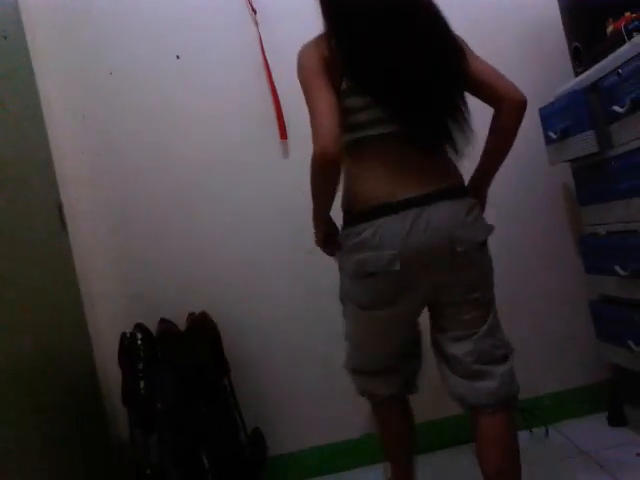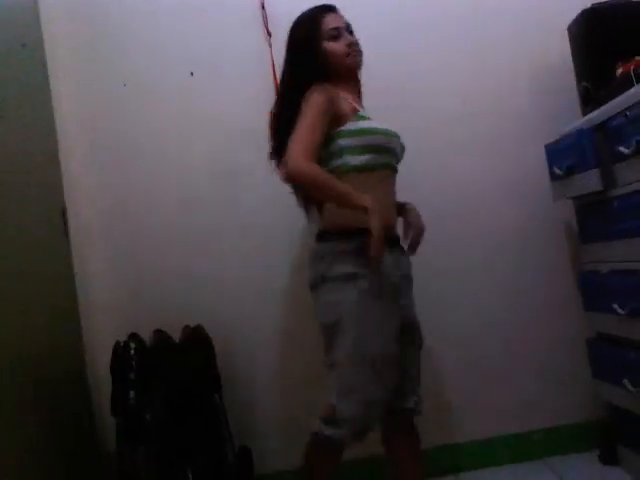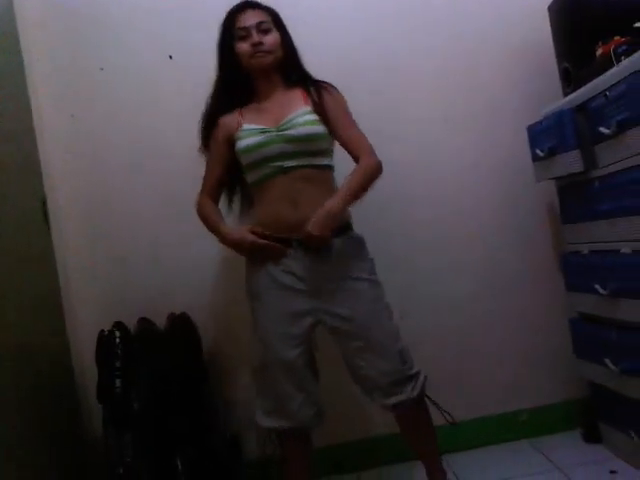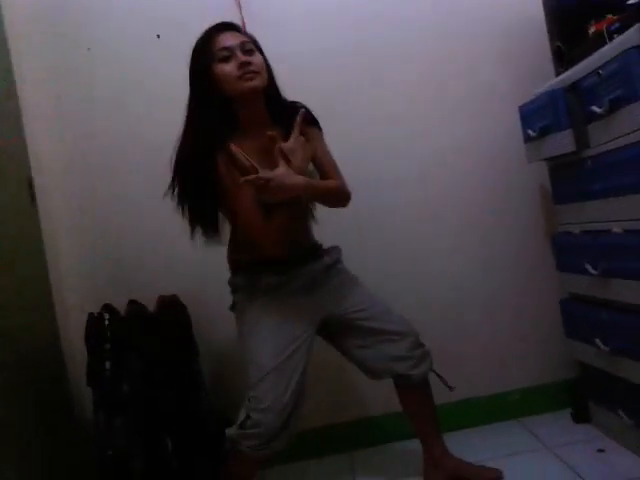
dt=1s
person 1, frame 1
left shoulder: (321, 53)
left elbow: (327, 150)
right elbow: (512, 101)
left wrist: (320, 221)
right wrist: (478, 187)
left hip: (376, 236)
right hip: (452, 218)
left knee: (384, 383)
right knee: (485, 377)
person 1, frame 2
left shoulder: (348, 104)
right shoulder: (321, 95)
right elbow: (295, 166)
left wrist: (403, 207)
right wrist: (368, 207)
left hip: (377, 256)
right hip: (349, 261)
left knee: (399, 396)
right knee: (357, 402)
person 1, frame 3
left shoulder: (319, 95)
right shoulder: (228, 121)
left elbow: (370, 161)
right elbow: (205, 199)
left wrist: (334, 207)
right wrist: (227, 232)
left hip: (338, 252)
right hip: (273, 266)
left knee: (391, 370)
right knee: (287, 392)
person 1, frame 4
left shoulder: (297, 121)
right shoulder: (220, 152)
left elbow: (341, 193)
right elbow: (266, 241)
left wrist: (299, 185)
right wrist: (291, 174)
left hip: (321, 269)
right hip: (266, 289)
left knee: (405, 348)
right knee: (269, 410)
